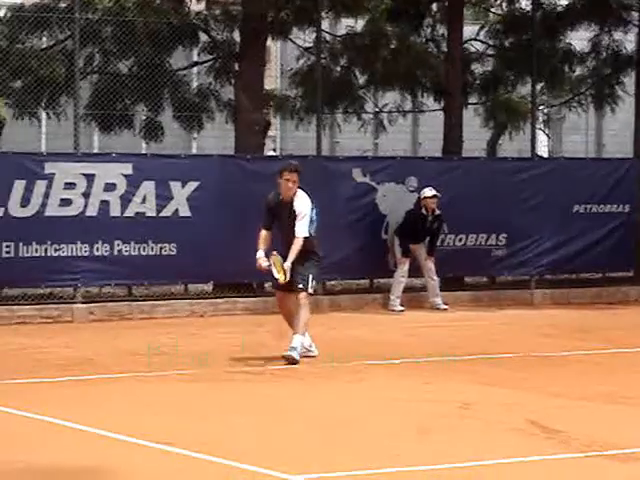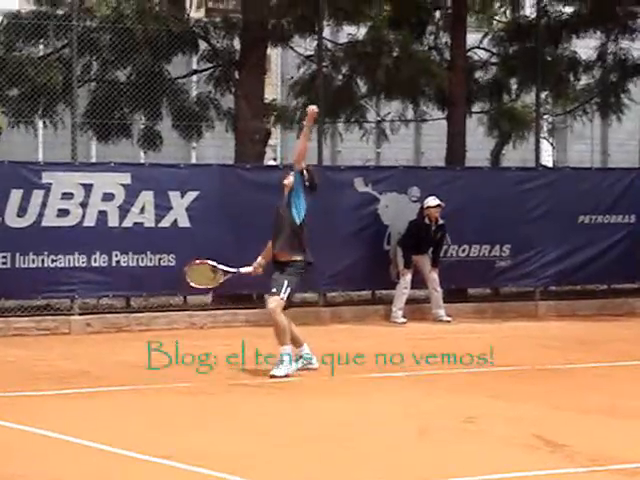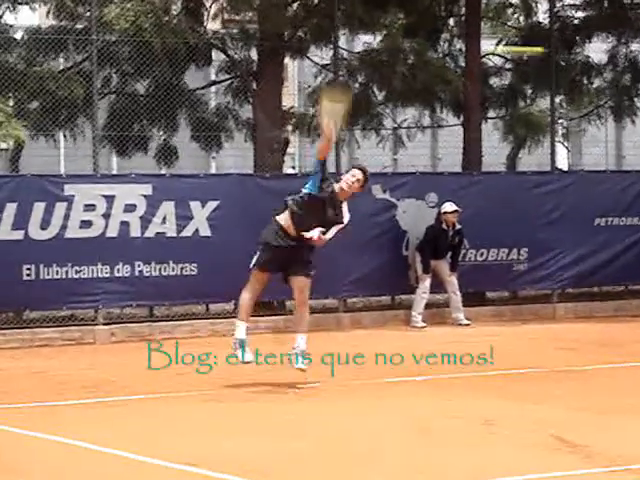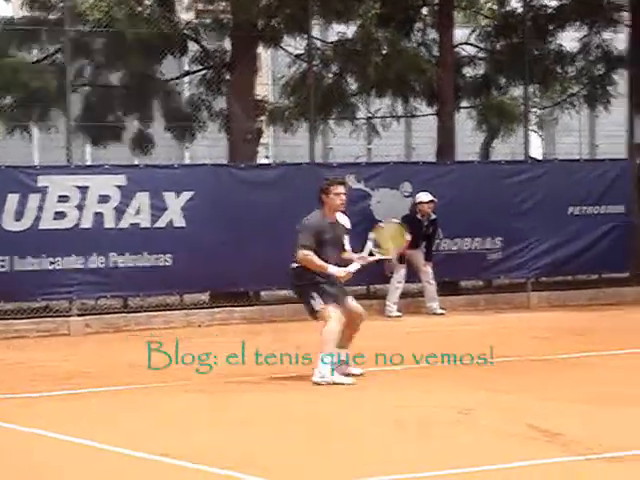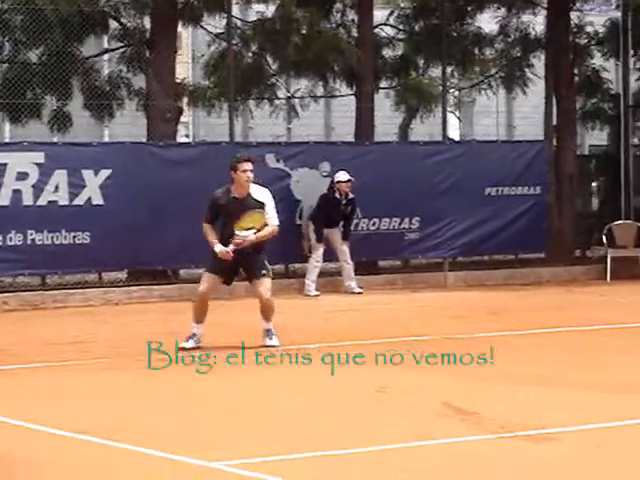
dt=0.7s
person 1, frame 1
left shoulder: (302, 202)
right shoulder: (272, 200)
left elbow: (300, 237)
right elbow: (267, 229)
left wrist: (288, 263)
right wrist: (261, 253)
left hip: (308, 256)
right hip: (288, 256)
left knee: (302, 297)
right knee: (282, 299)
left ankle: (296, 345)
right ankle: (306, 343)
person 1, frame 2
left shoulder: (297, 197)
right shoulder: (284, 205)
left elbow: (300, 160)
left wrist: (308, 125)
right wrist: (262, 259)
left hip: (293, 266)
right hip: (281, 265)
left knee: (274, 306)
right knee: (279, 314)
left ankle: (286, 358)
right ankle: (306, 356)
person 1, frame 3
left shoulder: (342, 216)
right shoulder: (320, 184)
left elbow: (326, 236)
right elbow: (321, 156)
left wrist: (319, 235)
right wrist: (327, 135)
left hip: (300, 247)
right hip: (276, 235)
left knee: (302, 300)
right knee: (254, 285)
left ankle: (300, 349)
right ankle: (240, 336)
person 1, frame 4
left shoulder: (343, 221)
right shoulder: (312, 223)
left elbow: (343, 252)
right elbow: (303, 256)
left wrist: (356, 258)
right wrist: (331, 269)
left hip: (327, 279)
right hip: (308, 279)
left knee: (357, 314)
right knee: (335, 318)
left ankle: (339, 361)
right ankle: (324, 370)
person 1, frame 5
left shoulder: (262, 194)
right shoulder: (218, 197)
left elbow: (273, 227)
right elbow: (208, 224)
left wrist: (253, 237)
right wrist: (217, 246)
left hip: (253, 252)
right hip: (225, 252)
left knee: (266, 296)
right knee: (202, 292)
left ankle: (269, 330)
right ankle: (196, 333)
person 2, frame 1
left shoulder: (438, 216)
right shoulder: (413, 214)
left elbow: (434, 236)
right elbow: (404, 235)
left wrist: (431, 253)
right wrist: (405, 254)
left hip: (420, 243)
right hip: (402, 241)
left knee: (430, 269)
right knee: (402, 269)
left ankle: (437, 302)
right ankle: (394, 303)
person 2, frame 2
left shoulder: (441, 226)
right shoulder: (416, 224)
left elbow: (438, 246)
right elbow: (407, 245)
left wrist: (435, 265)
right wrist: (407, 266)
left hip: (423, 254)
right hip: (405, 252)
left knee: (434, 280)
right knee: (405, 281)
left ankle: (440, 313)
right ankle: (396, 315)
person 2, frame 3
left shoulder: (459, 231)
right shoulder: (434, 229)
left elbow: (456, 251)
right elbow: (426, 251)
left wrist: (453, 269)
right wrist: (426, 271)
left hip: (441, 259)
right hip: (424, 258)
left knee: (453, 284)
right knee: (424, 286)
left ankle: (459, 317)
right ankle: (415, 319)
person 2, frame 4
left shoulder: (433, 220)
right shoulder: (408, 219)
left elbow: (430, 241)
left wrist: (428, 259)
right wrist: (401, 260)
left hip: (416, 248)
left knee: (428, 273)
right knee: (399, 275)
left ankle: (433, 306)
right ankle: (390, 309)
person 2, frame 5
left shoulder: (351, 200)
right shoulder: (326, 198)
left elbow: (348, 220)
right elbow: (318, 219)
left wrist: (345, 237)
right wrist: (319, 239)
left hip: (334, 228)
right hip: (317, 227)
left knee: (345, 253)
right knee: (317, 255)
left ankle: (351, 286)
right ankle: (309, 288)
